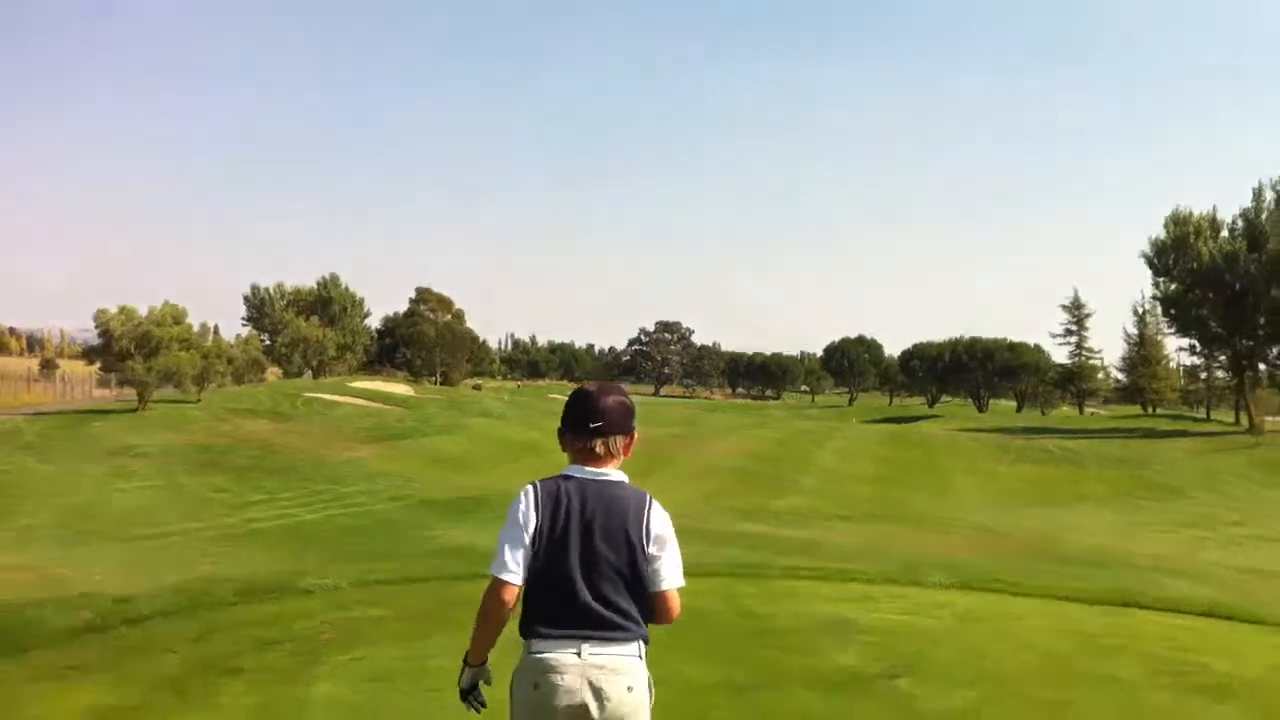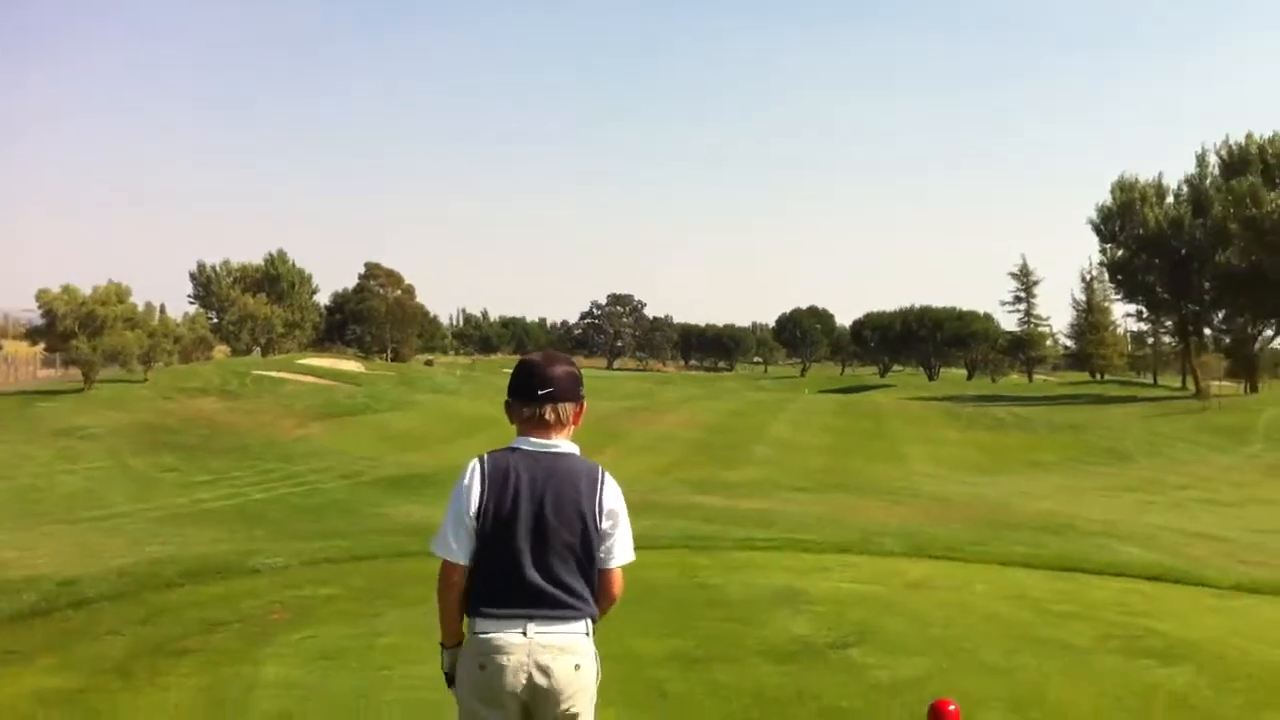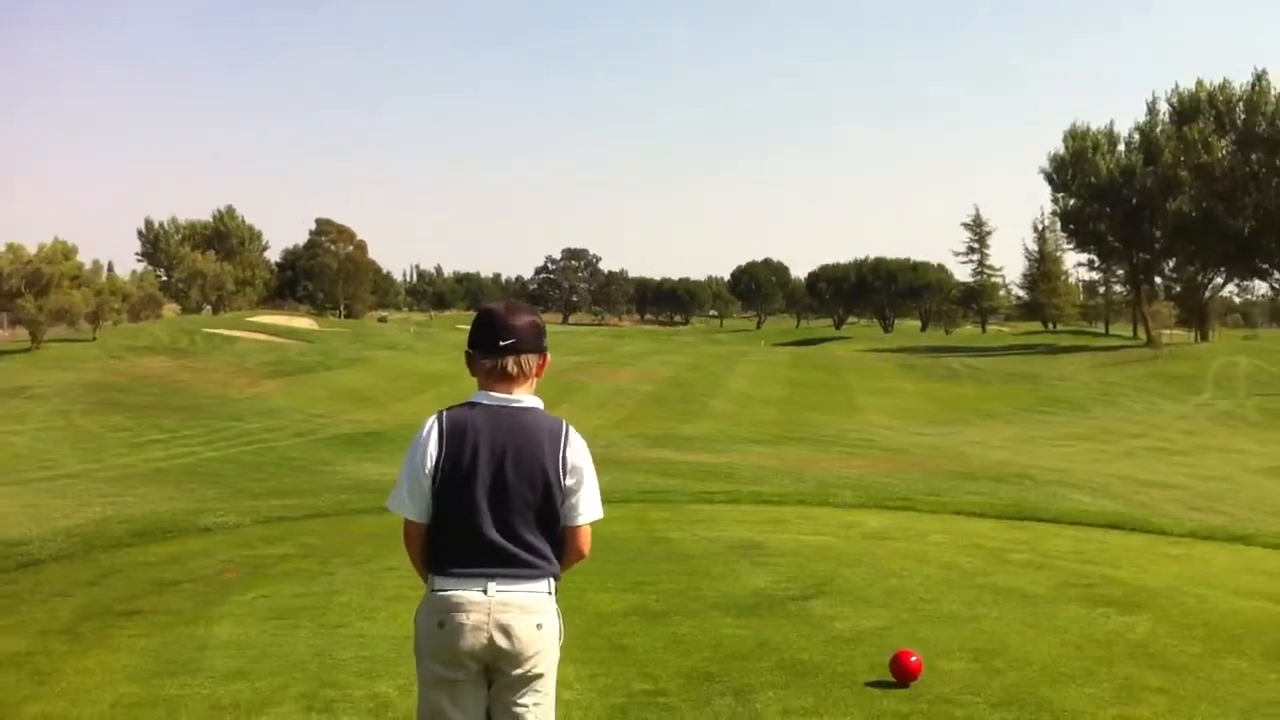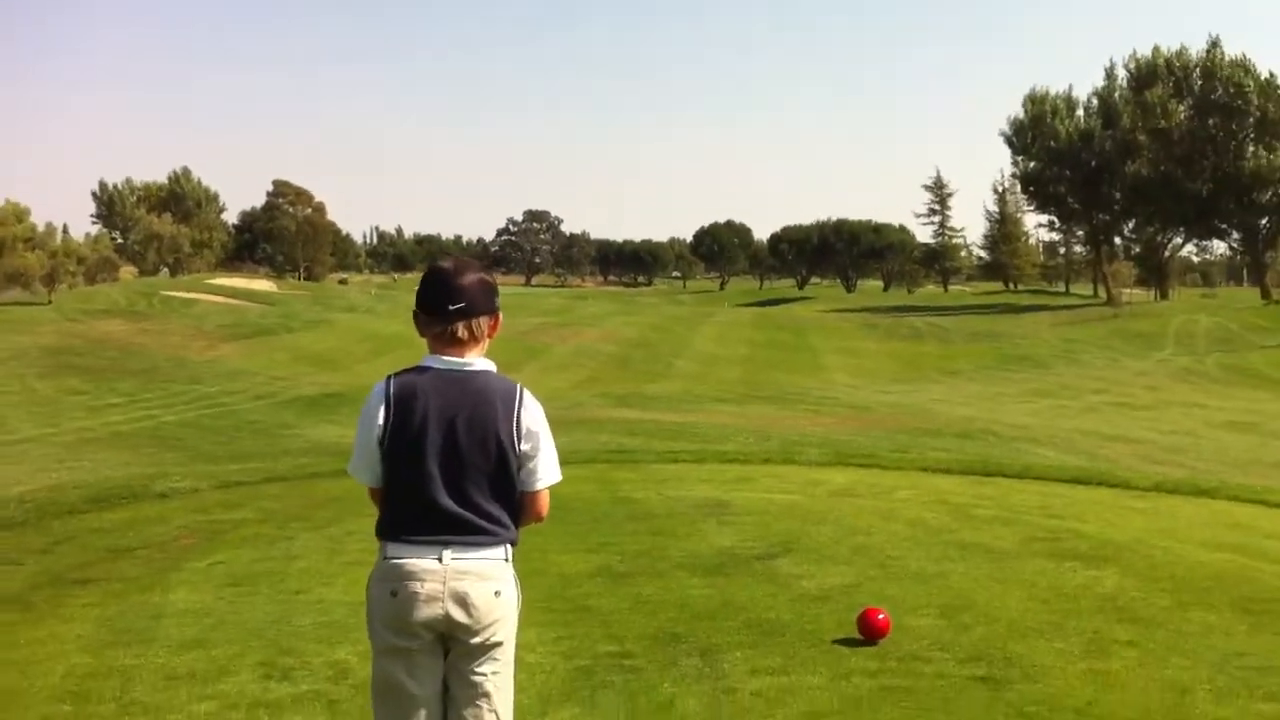
dt=0.4s
person 1, frame 1
left shoulder: (535, 499)
right shoulder: (648, 511)
left elbow: (504, 595)
right elbow: (668, 609)
left wrist: (473, 661)
left hip: (547, 668)
right hip: (621, 671)
person 1, frame 2
left shoulder: (481, 473)
right shoulder: (599, 484)
left elbow: (453, 575)
right elbow: (611, 586)
left wrist: (451, 644)
left hip: (493, 649)
right hip: (569, 651)
person 1, frame 3
left shoulder: (439, 429)
right shoulder: (564, 438)
left elbow: (415, 533)
right elbow: (578, 544)
left hip: (452, 609)
right hip: (529, 611)
person 1, frame 4
left shoulder: (389, 394)
right shoulder: (518, 402)
left elbow: (377, 492)
right elbow: (536, 507)
left hip: (405, 575)
right hip: (486, 577)
